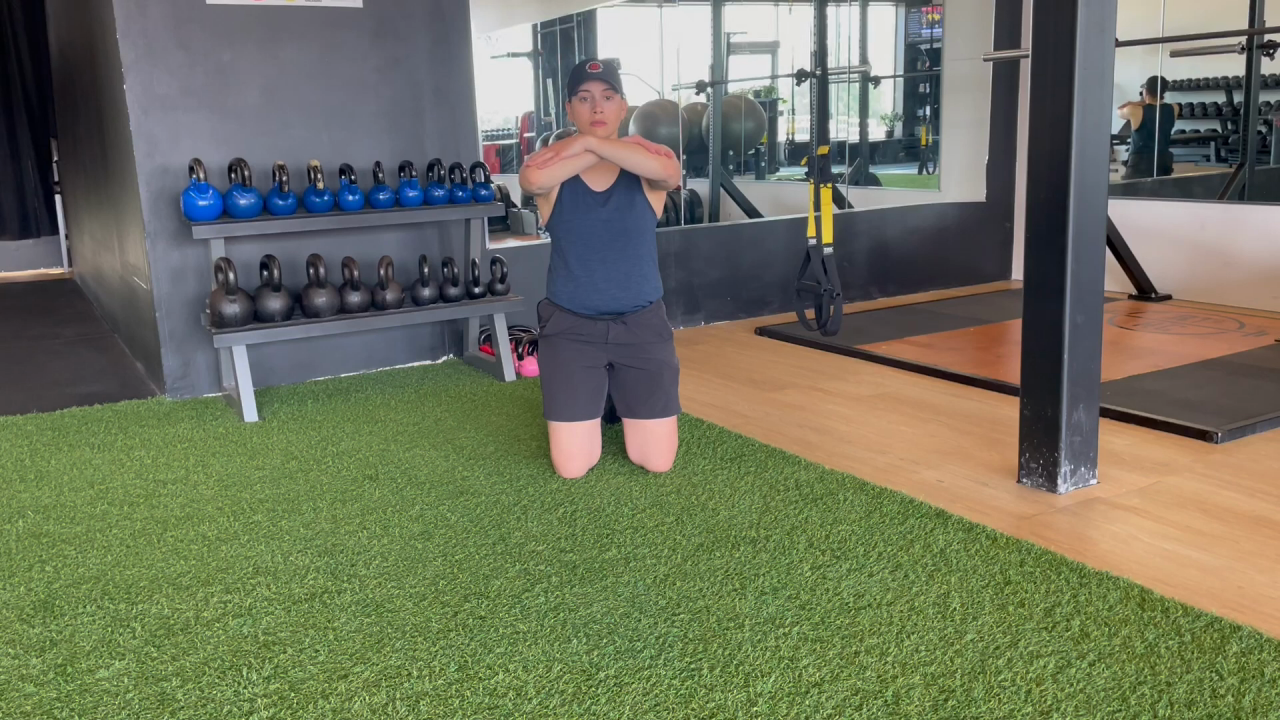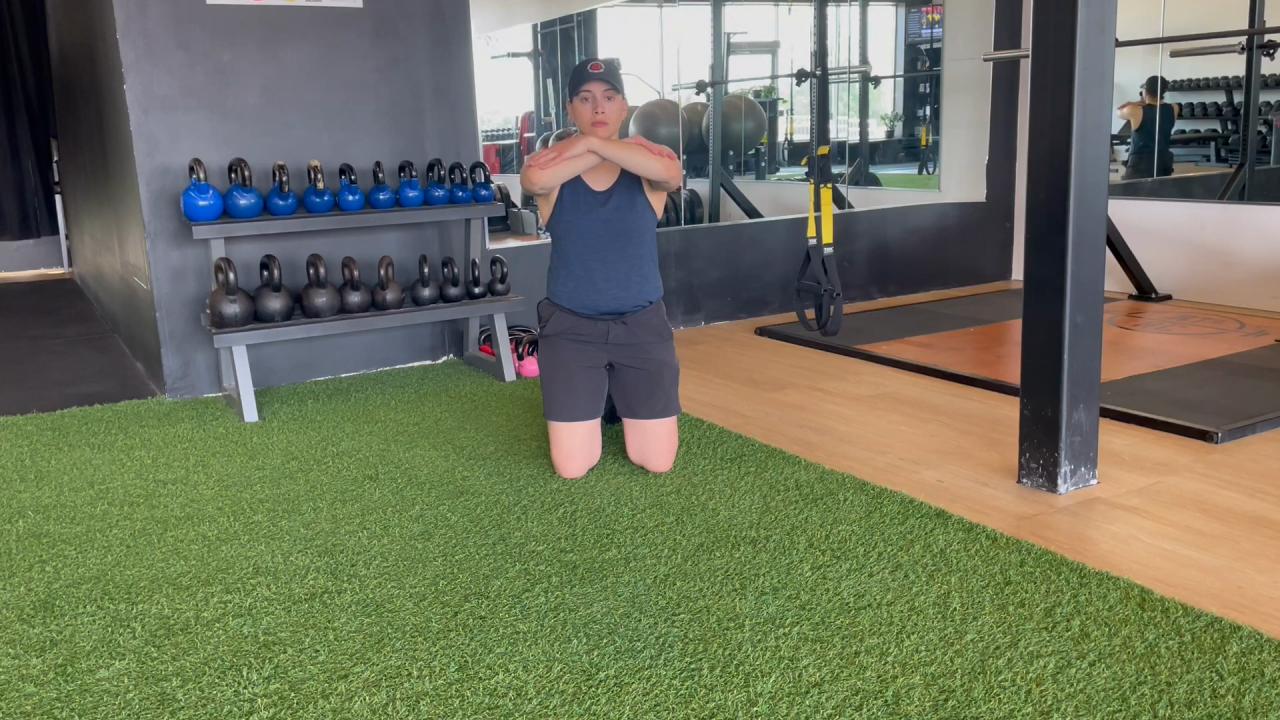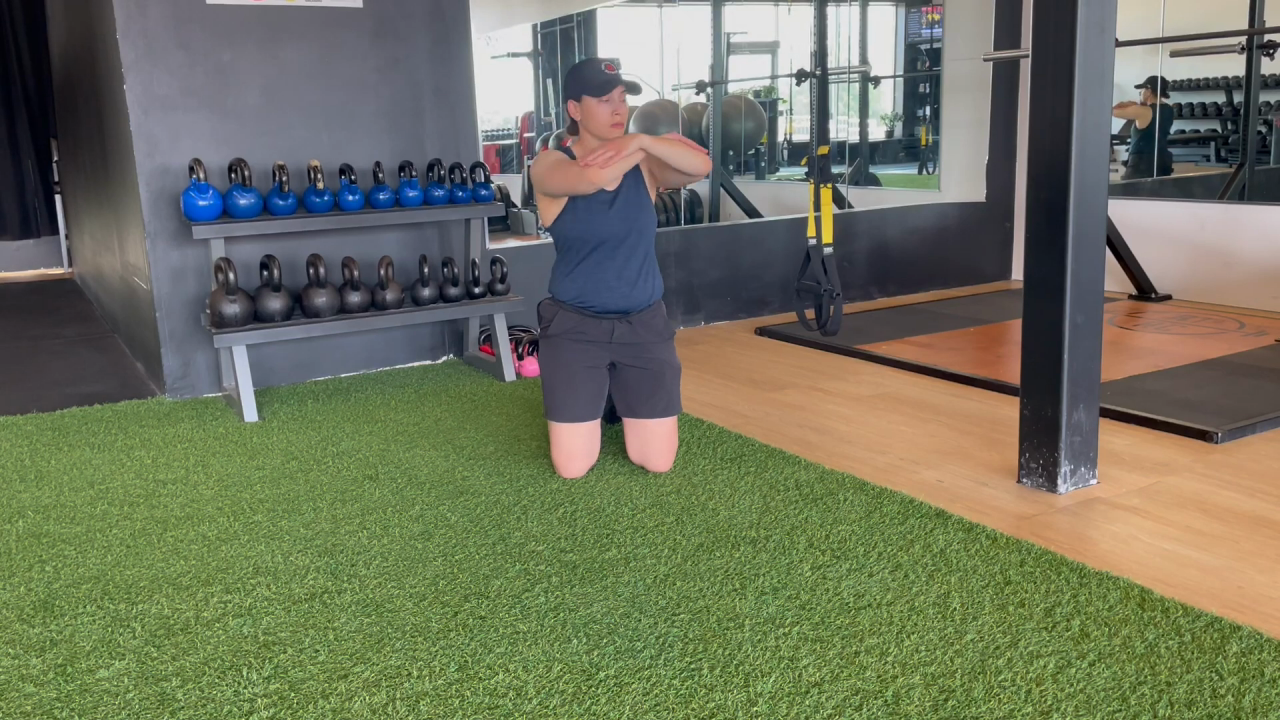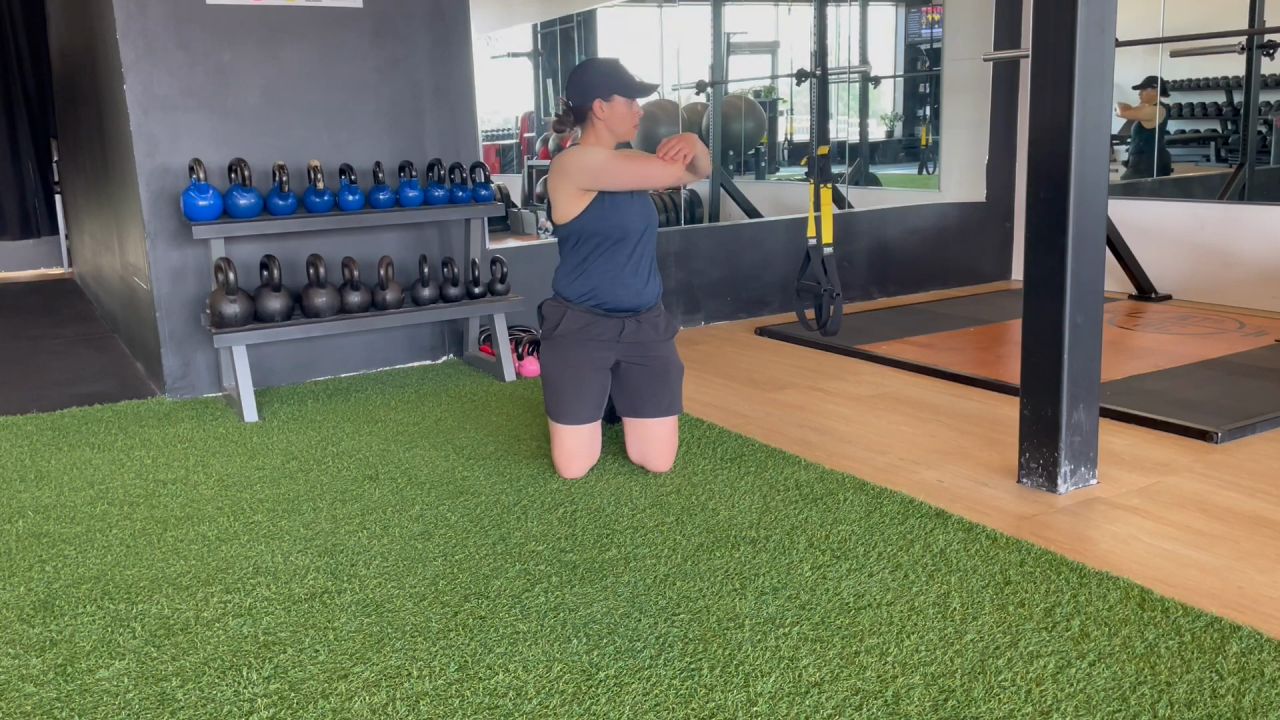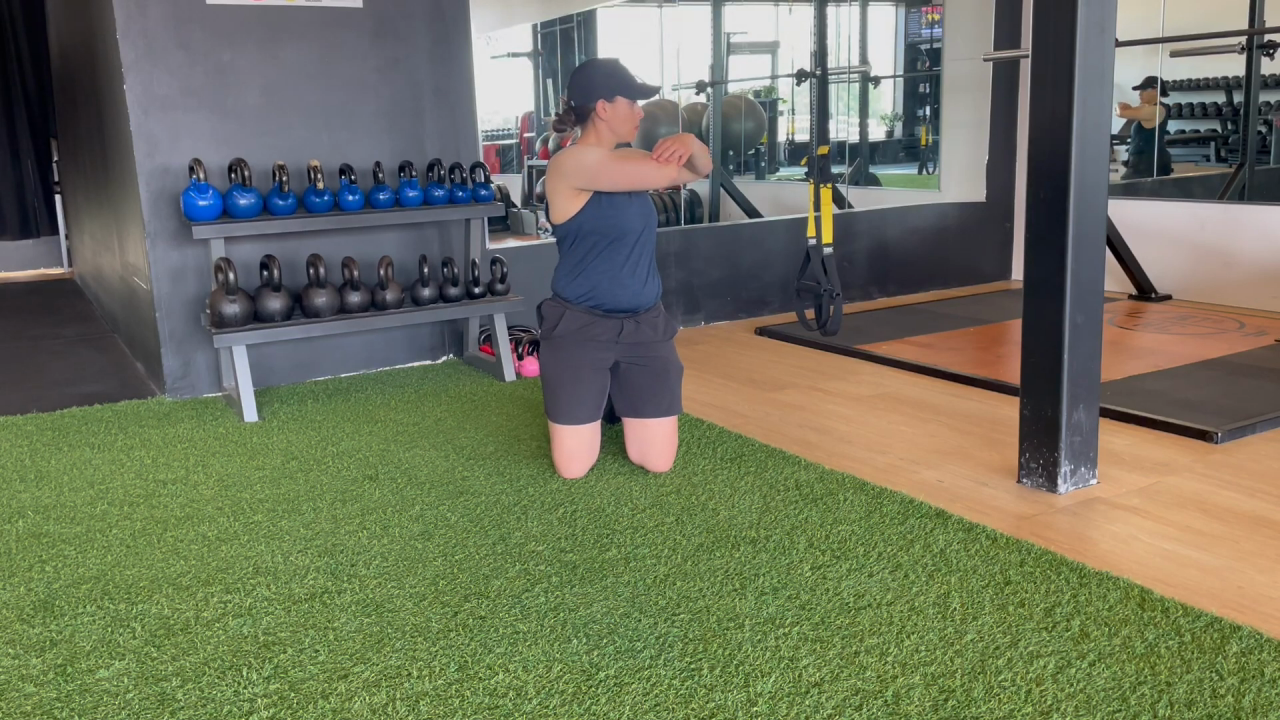
dt=0.5s
person 1, frame 1
left shoulder: (648, 166)
right shoulder: (552, 166)
left elbow: (668, 170)
right elbow: (533, 178)
left wrist: (591, 143)
right wrist: (615, 147)
left hip: (642, 326)
right hip: (571, 329)
left knee: (658, 463)
right knee: (572, 468)
left ankle: (619, 397)
right ankle: (598, 402)
person 1, frame 2
left shoulder: (648, 167)
right shoulder: (552, 163)
left elbow: (669, 171)
right elbow: (535, 178)
left wrist: (593, 144)
right wrist: (621, 149)
left hip: (642, 326)
right hip: (571, 329)
left knee: (657, 463)
right knee: (572, 468)
left ankle: (619, 399)
right ankle: (593, 402)
person 1, frame 3
left shoulder: (642, 169)
right shoulder: (551, 165)
left elbow: (701, 165)
right elbow: (594, 177)
left wrist: (645, 143)
right wrist: (636, 146)
left hip: (644, 325)
right hip: (575, 328)
left knee: (658, 464)
right knee: (572, 468)
left ankle: (619, 397)
right ankle: (595, 401)
person 1, frame 4
left shoulder: (628, 163)
right shoulder: (574, 163)
left elbow: (699, 170)
right elbow: (667, 170)
left wrist: (691, 141)
right wrist: (680, 147)
left hip: (646, 325)
right hip: (580, 328)
left knee: (658, 464)
right knee: (574, 469)
left ankle: (618, 398)
right ankle: (597, 402)
person 1, frame 5
left shoulder: (628, 162)
right shoulder: (571, 163)
left elbow: (700, 169)
right elbow: (662, 171)
left wrist: (688, 141)
right wrist: (675, 148)
left hip: (646, 326)
right hip: (579, 328)
left knee: (658, 463)
right knee: (573, 469)
left ankle: (617, 397)
right ankle: (597, 401)
